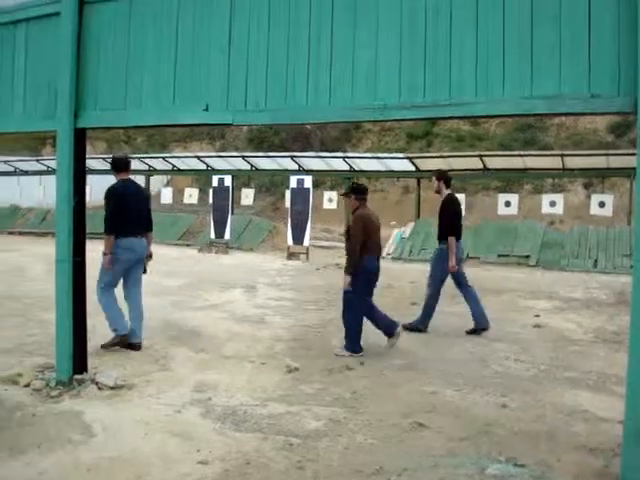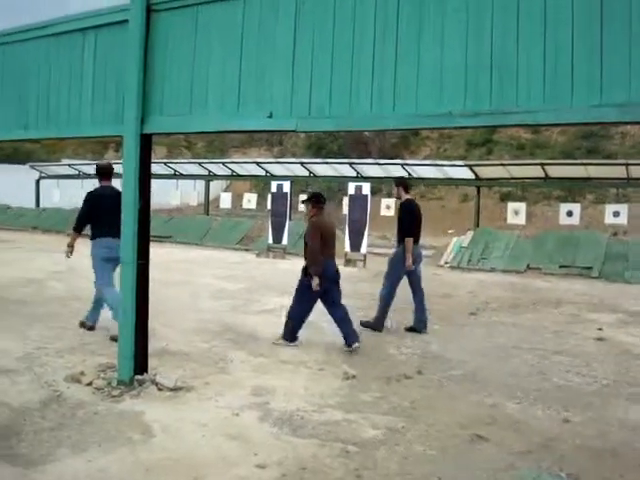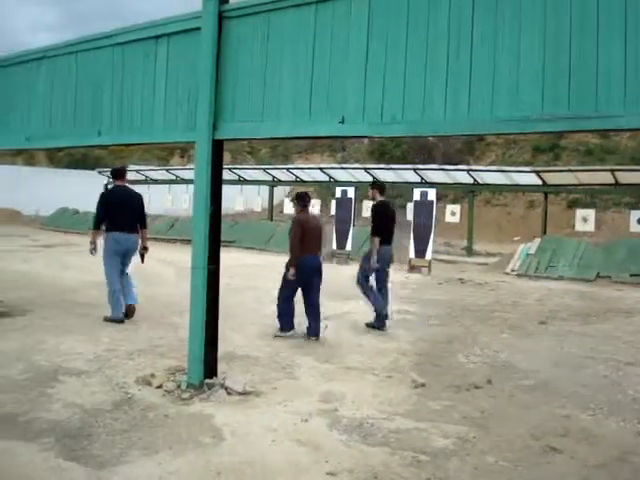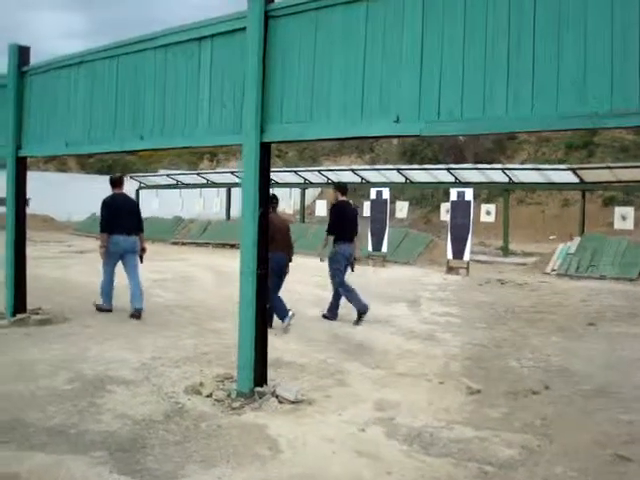
dt=1s
person 1, frame 1
left shoulder: (114, 190)
right shoulder: (143, 192)
left elbow: (110, 224)
right elbow: (148, 224)
left wrist: (107, 252)
right wrist: (148, 248)
left hip: (122, 245)
right hip: (140, 245)
left knee: (104, 288)
right knee: (134, 293)
left ankle: (121, 332)
right ankle: (134, 338)
person 1, frame 2
left shoulder: (93, 195)
right shoulder: (122, 196)
left elbow: (81, 221)
left wrist: (71, 244)
left hip: (102, 245)
right hip: (119, 244)
left knee: (106, 287)
right knee: (103, 284)
right ankle: (90, 320)
person 1, frame 3
left shoulder: (107, 195)
right shoulder: (136, 196)
left elbow: (99, 220)
right elbow: (142, 221)
left wrist: (93, 241)
right wrist: (144, 242)
left hip: (114, 238)
right hip: (132, 238)
left knee: (112, 278)
right knee: (122, 273)
left ankle: (117, 314)
right ankle: (130, 304)
person 1, frame 4
left shoulder: (108, 201)
right shoulder: (133, 202)
left elbow: (104, 225)
right elbow: (140, 225)
left wrist: (103, 245)
right wrist: (142, 244)
left hip: (115, 240)
right hip: (131, 241)
left knee: (108, 274)
right knee: (133, 276)
left ankle: (106, 304)
right ankle: (137, 308)
person 2, frame 1
left shoulder: (359, 217)
right shoulder: (372, 215)
left elbow: (355, 247)
left wrist: (348, 273)
left hip: (360, 266)
right hip: (373, 263)
left knee: (352, 307)
right knee: (363, 305)
left ankle: (353, 347)
right ankle: (391, 328)
person 2, frame 2
left shoulder: (314, 223)
right shoulder: (329, 223)
left elbow: (314, 251)
left wrist: (315, 275)
left hip: (316, 270)
right hip: (331, 268)
left knee: (300, 305)
right knee: (335, 306)
left ankle: (289, 337)
right ankle: (352, 340)
person 2, frame 3
left shoulder: (298, 220)
right shoulder: (316, 221)
left elbow: (294, 244)
left wrist: (291, 266)
left hip: (301, 262)
right hip: (316, 262)
left knee: (285, 296)
right knee: (312, 299)
left ankle: (286, 328)
right ankle: (313, 332)
person 2, frame 4
left shoulder: (267, 220)
right shoulder: (284, 222)
right elbow: (289, 244)
right wrist: (288, 262)
left hip: (271, 259)
right hip: (283, 259)
left knee: (268, 292)
right knee: (272, 290)
left ankle: (285, 314)
right ankle: (267, 321)
person 3, frame 1
left shoulder: (447, 202)
right shoulder: (453, 200)
left elbow: (451, 232)
left wrist: (451, 257)
left hip: (446, 249)
right hip: (454, 248)
left knee: (433, 287)
right knee: (463, 286)
left ankle: (421, 324)
right ankle: (481, 322)
person 3, frame 2
left shoulder: (405, 206)
right shoulder: (415, 205)
left elbow: (408, 233)
left wrist: (408, 256)
left hip: (405, 251)
right hip: (416, 250)
left knee: (389, 285)
right knee: (416, 288)
left ankle: (378, 322)
right ankle: (420, 324)
person 3, frame 3
left shoulder: (377, 207)
right shoulder: (390, 208)
left elbow: (376, 232)
left wrist: (373, 255)
left hip: (378, 249)
right hip: (388, 249)
left knee: (362, 279)
right knee: (382, 285)
left ankle: (381, 310)
right ankle: (379, 321)
person 3, frame 4
left shoulder: (336, 207)
right shoulder: (352, 208)
left elbow: (331, 230)
left wrist: (323, 249)
right wrist: (354, 252)
left hip: (339, 247)
right hip: (349, 247)
left knee: (338, 282)
right knee: (338, 280)
left ankle: (361, 307)
right ankle: (331, 312)
